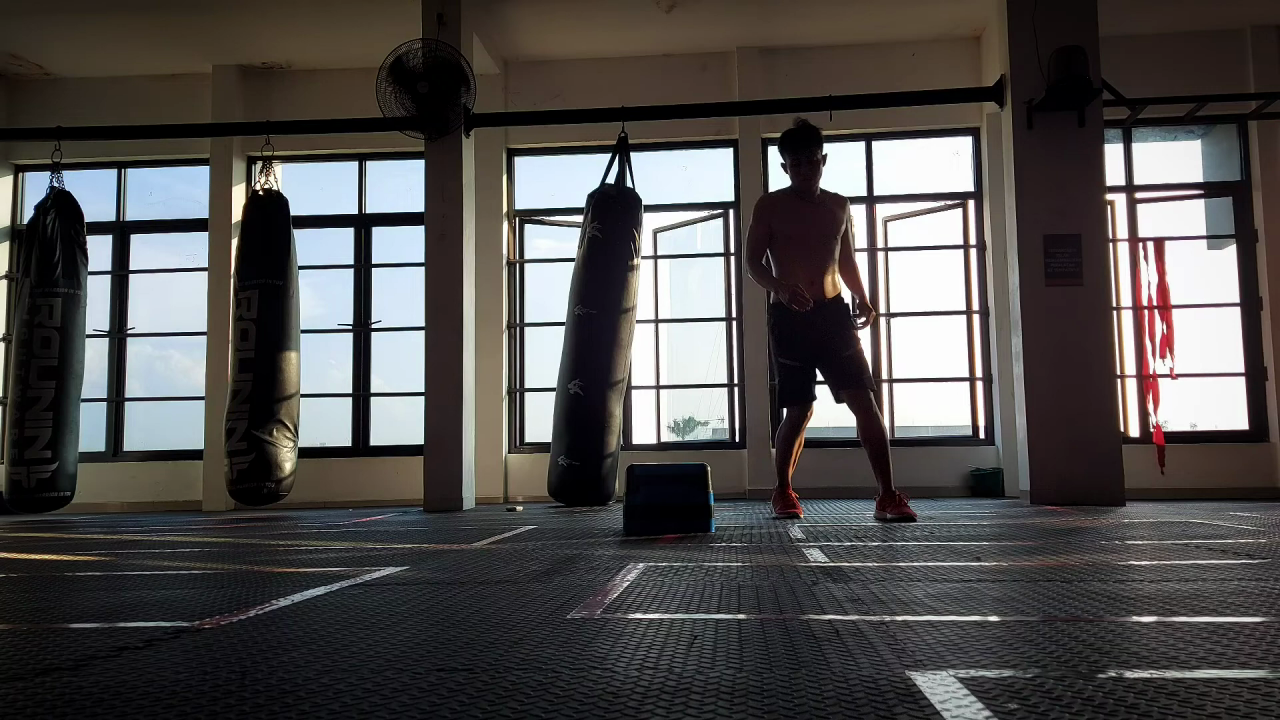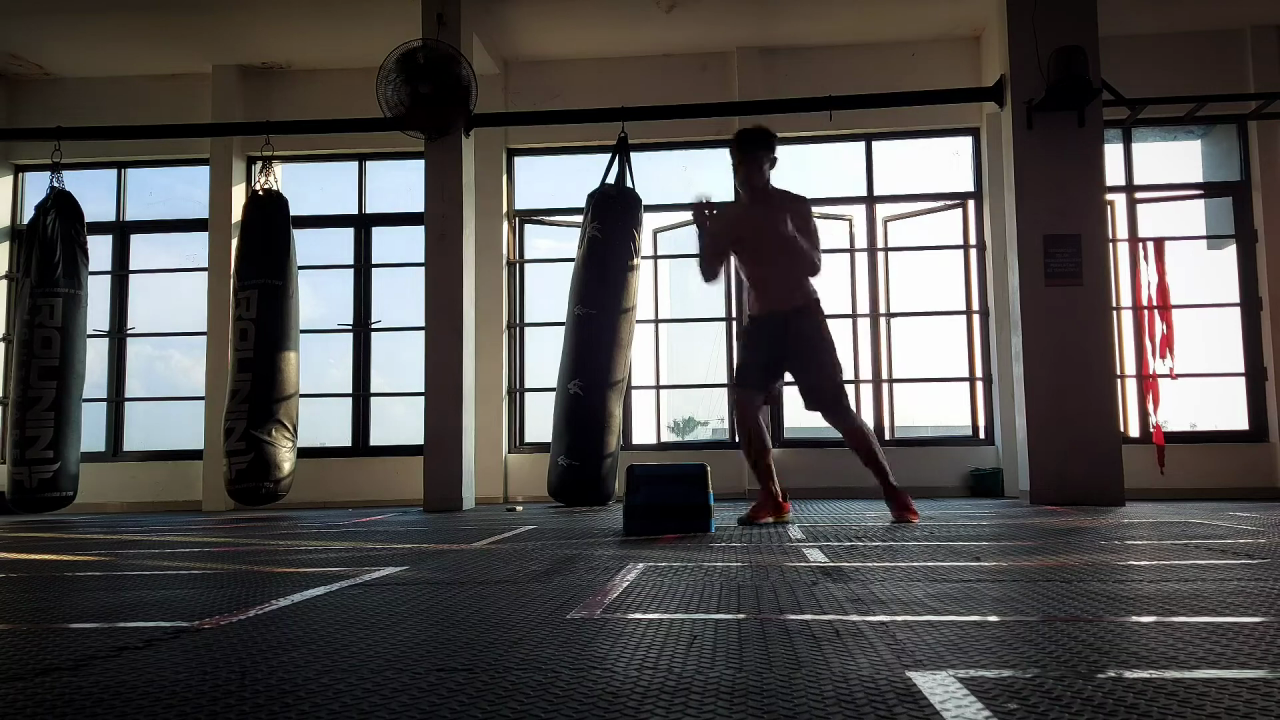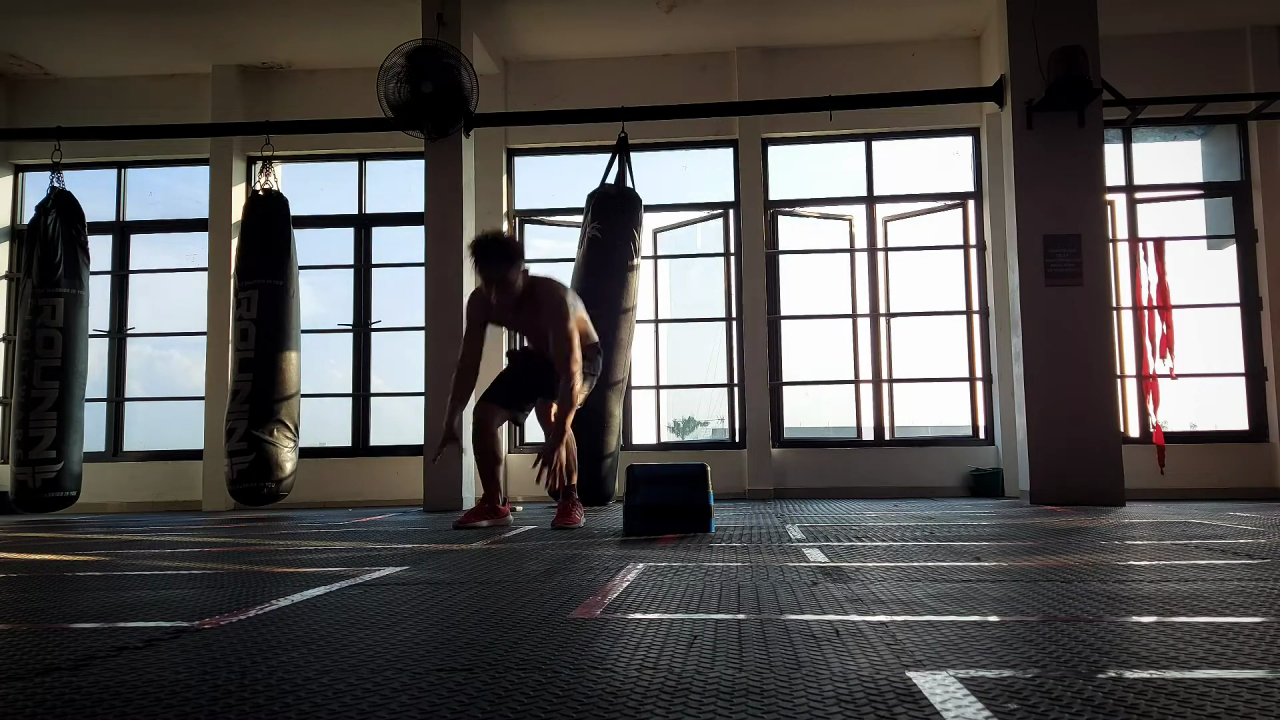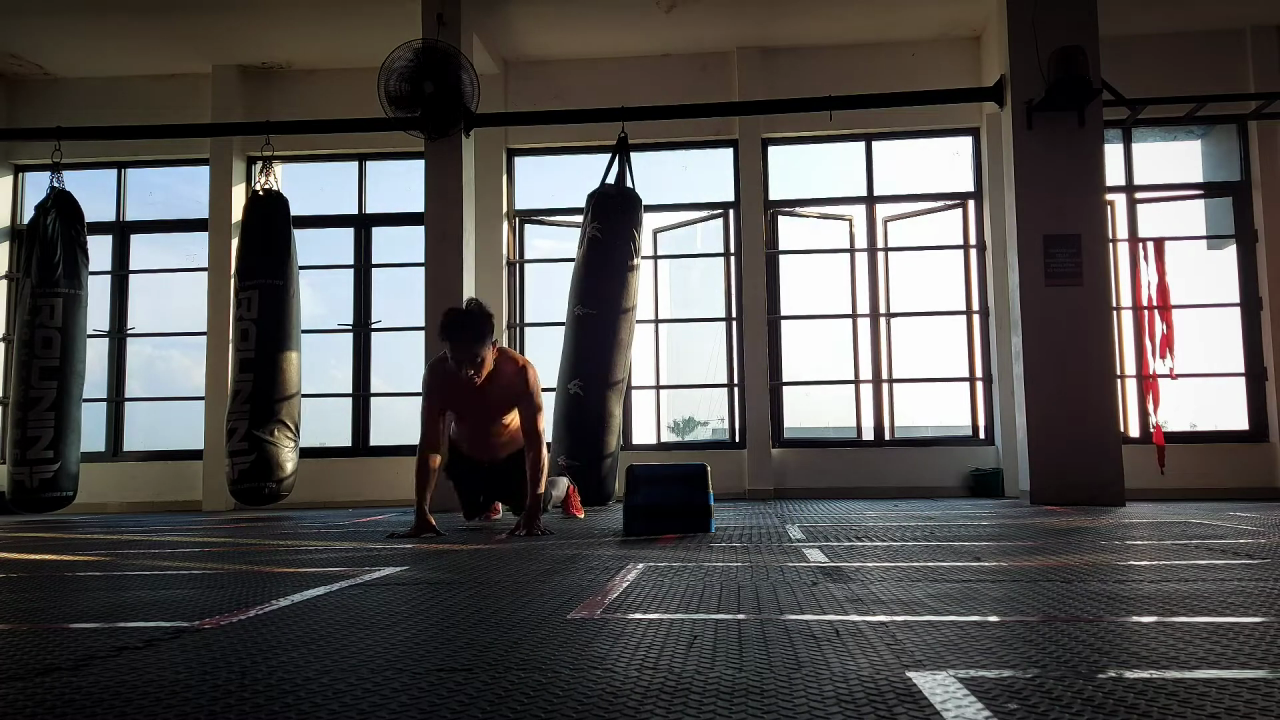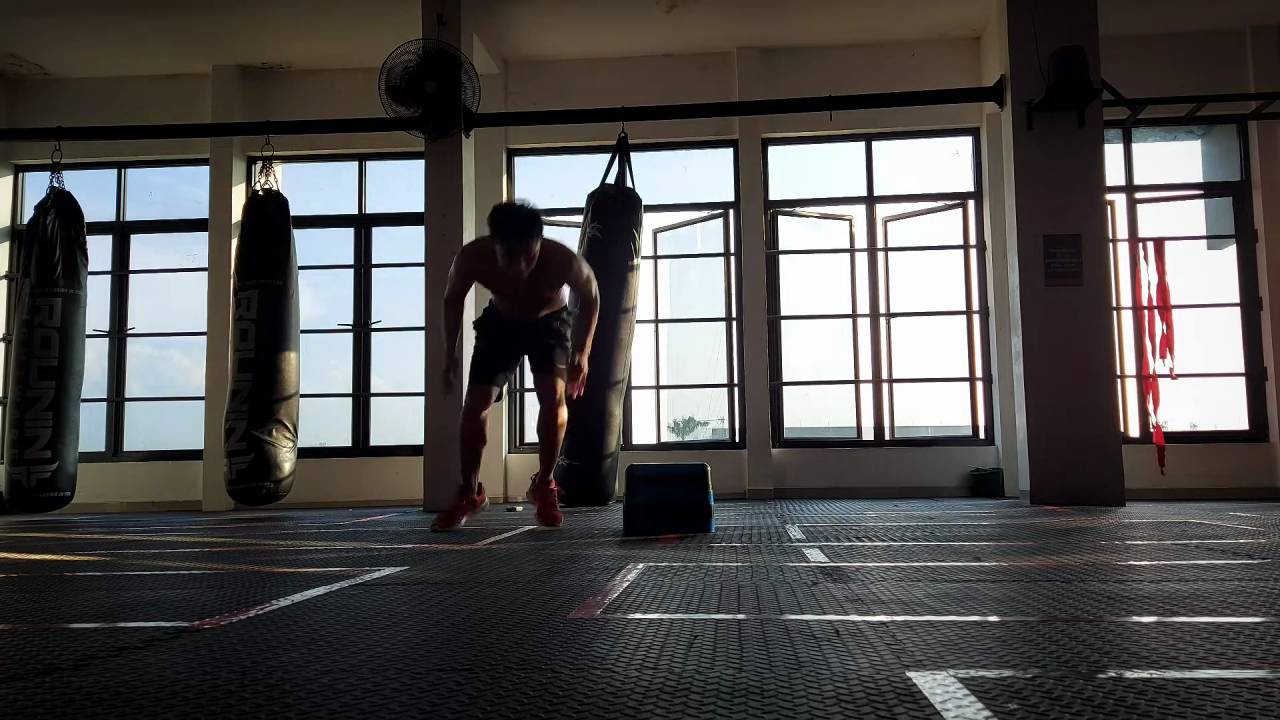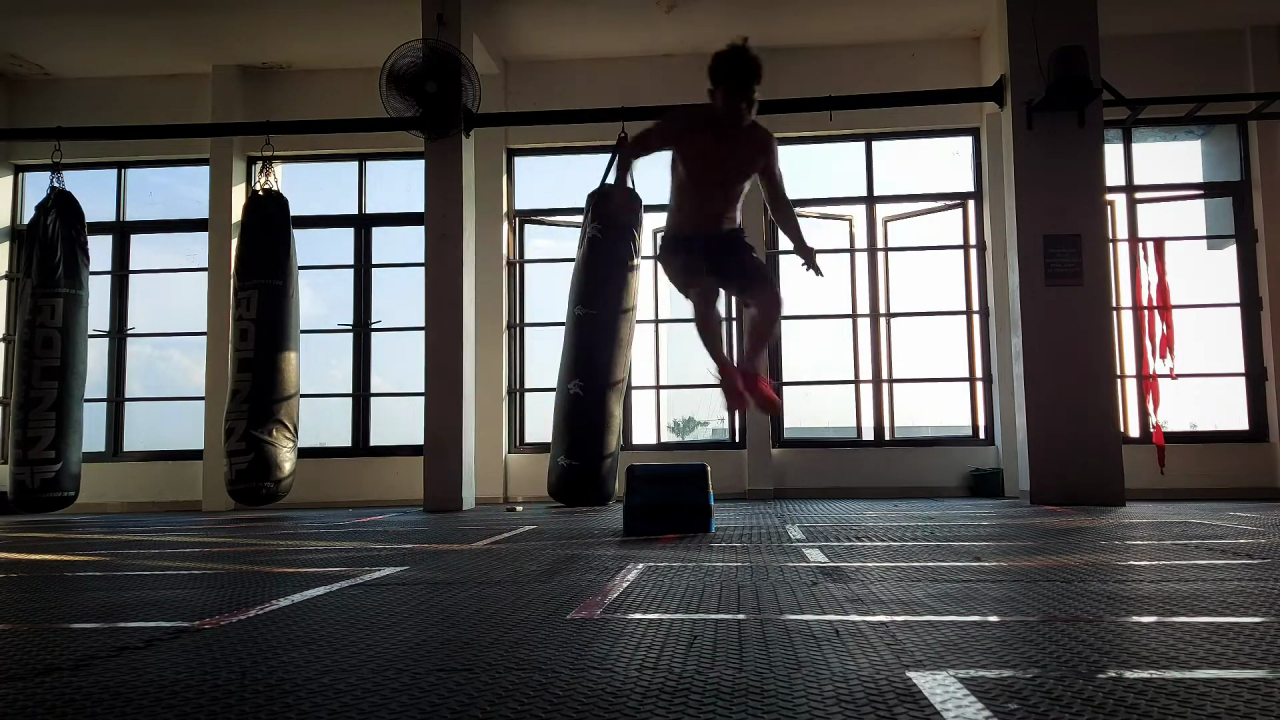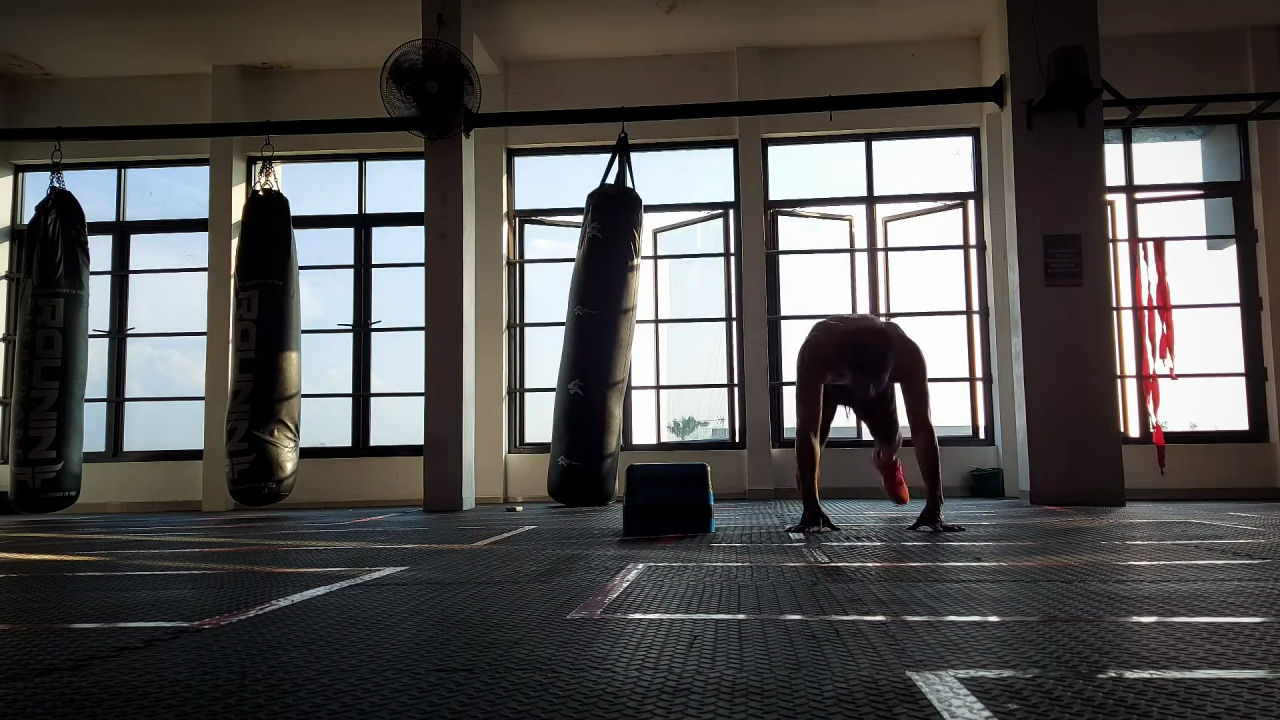
dt=0.7s
person 1, frame 1
left shoulder: (839, 207)
right shoulder: (769, 206)
right elbow: (752, 261)
left wrist: (863, 297)
right wrist: (780, 287)
left hip: (834, 312)
right hip: (791, 314)
left knee: (863, 399)
right knee: (799, 409)
left ankle: (887, 494)
right ankle: (783, 490)
person 1, frame 2
left shoulder: (793, 206)
right shoulder: (726, 217)
left elbow: (813, 266)
right elbow: (710, 273)
left wrist: (787, 234)
right wrist: (704, 231)
left hip: (803, 318)
right hip: (759, 324)
left knee: (839, 412)
right knee: (745, 404)
left ankle: (892, 490)
right ankle: (771, 498)
person 1, frame 3
left shoulder: (553, 300)
right shoulder: (480, 301)
left elbow: (571, 376)
right elbow: (468, 363)
left wrist: (556, 443)
right wrist: (451, 420)
left hip: (580, 355)
right hip: (536, 358)
left knee: (550, 413)
right knee: (485, 415)
left ankle: (570, 501)
right ankle: (493, 505)
person 1, frame 4
left shoulder: (519, 370)
right shoulder: (438, 373)
left elbow: (536, 443)
right elbow: (430, 446)
left wrist: (533, 513)
right wrist: (421, 514)
left ankle: (565, 488)
right ankle: (493, 493)
person 1, frame 5
left shoulder: (563, 260)
right shoulder: (475, 256)
left elbow: (591, 296)
right elbow: (452, 298)
left wrist: (582, 352)
right wrist: (451, 354)
left hip: (550, 324)
right hip: (501, 323)
left knee: (553, 399)
right knee: (474, 405)
left ankle: (545, 486)
right ankle: (469, 494)
person 1, frame 6
left shoulder: (760, 141)
right shoulder: (683, 124)
left elbow: (776, 197)
right elbow: (631, 150)
left wrist: (800, 243)
right wrist: (618, 186)
left hip: (728, 241)
right hip: (682, 239)
left knee: (770, 298)
right knee: (705, 293)
left ankle: (749, 368)
right ankle: (727, 371)
person 1, frame 7
left shoulder: (908, 356)
right shoulder: (816, 353)
left elbow: (922, 430)
right elbow: (807, 433)
left wrist: (934, 506)
right wrist: (811, 507)
right hip: (829, 376)
right knee: (814, 439)
left ankle: (887, 459)
